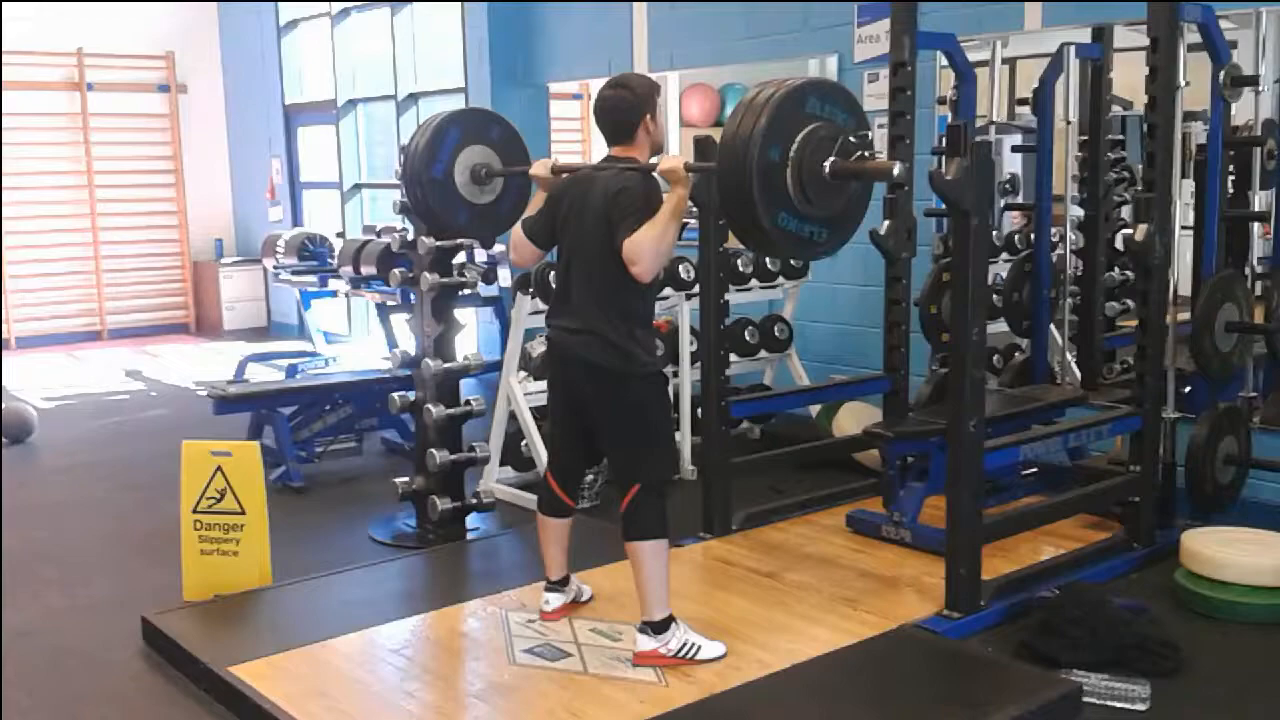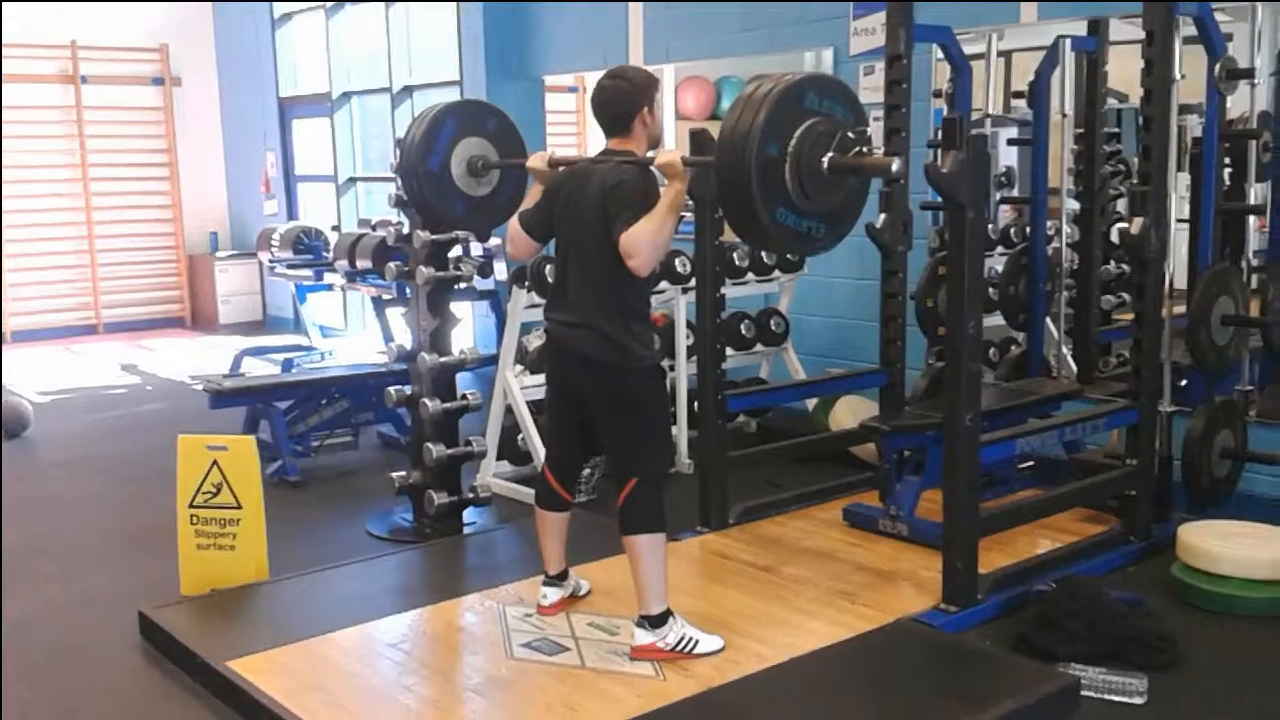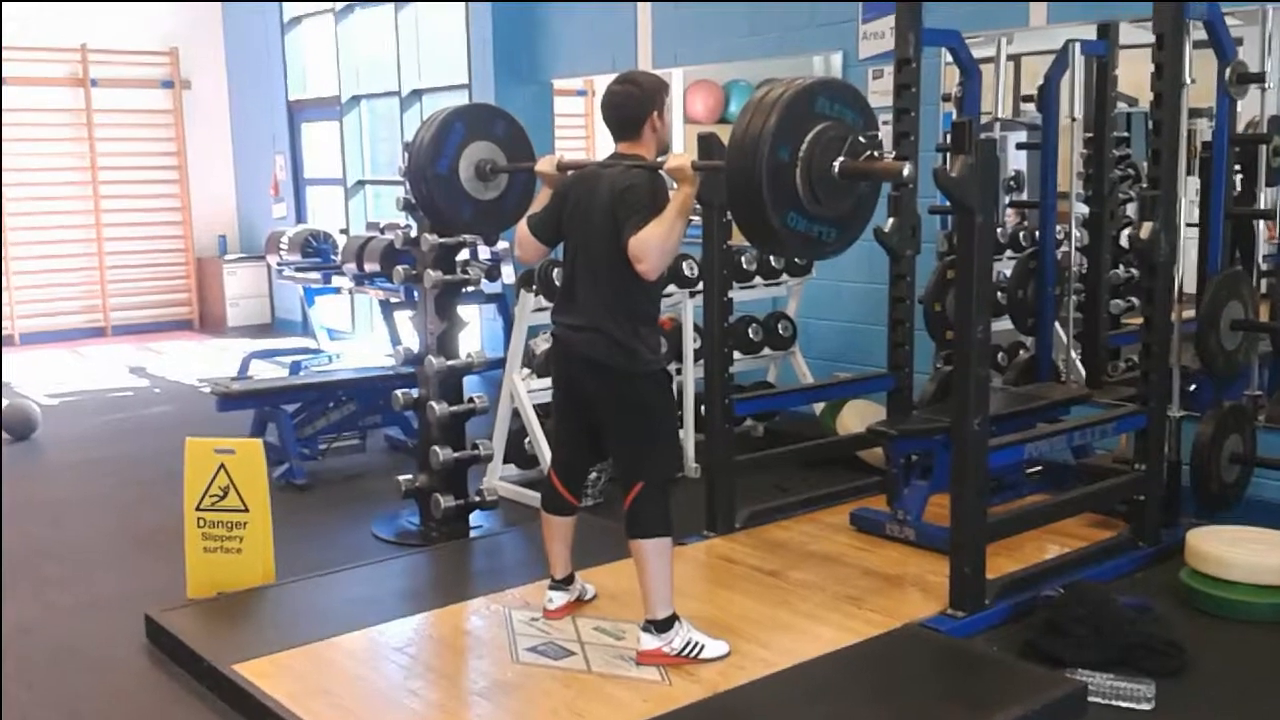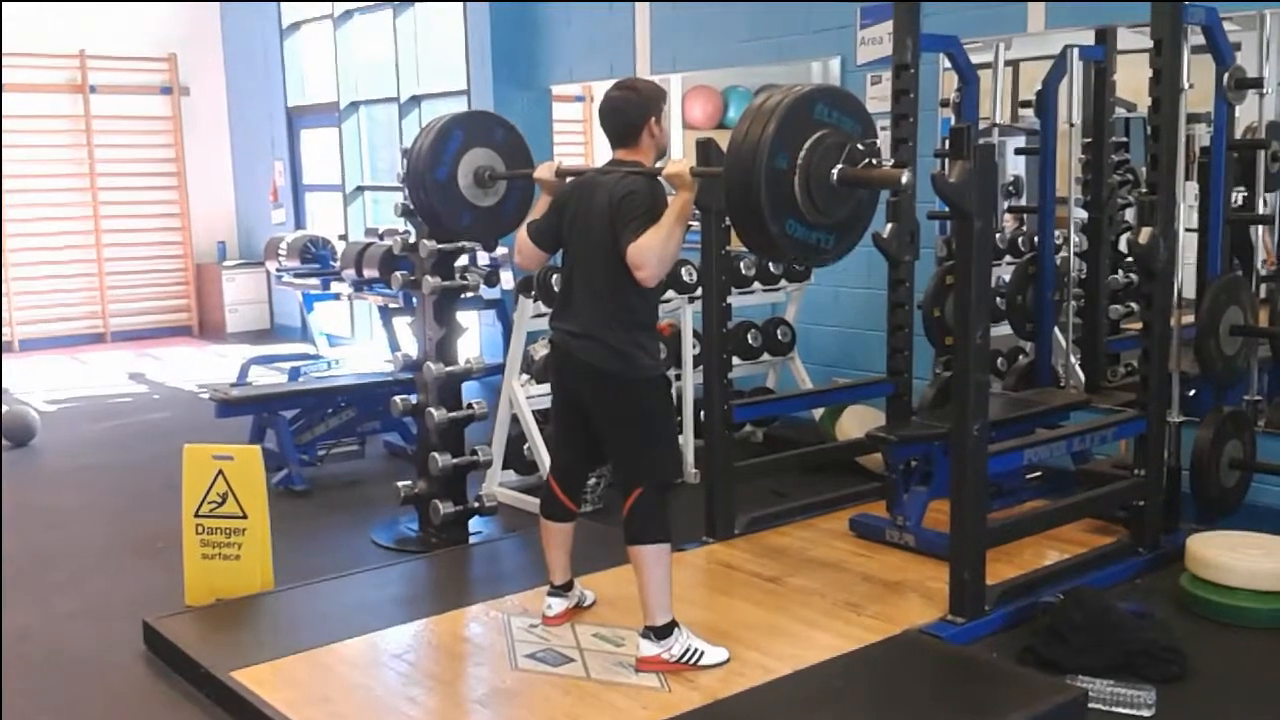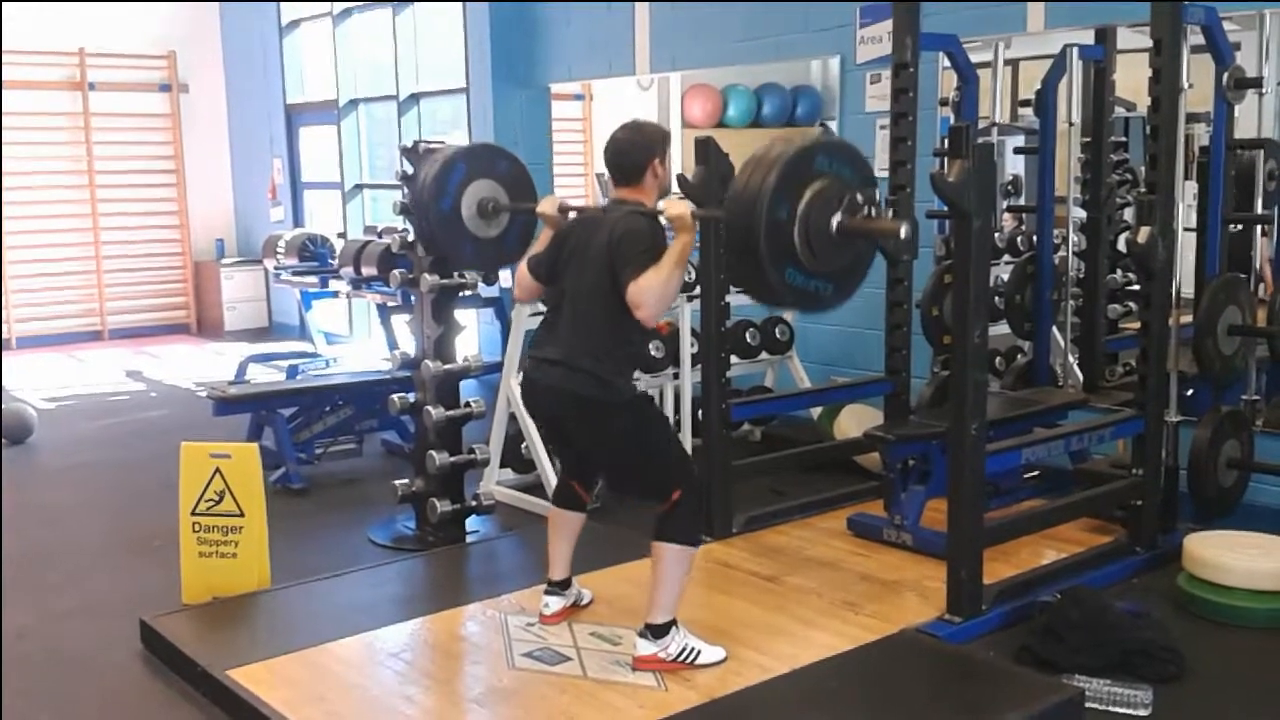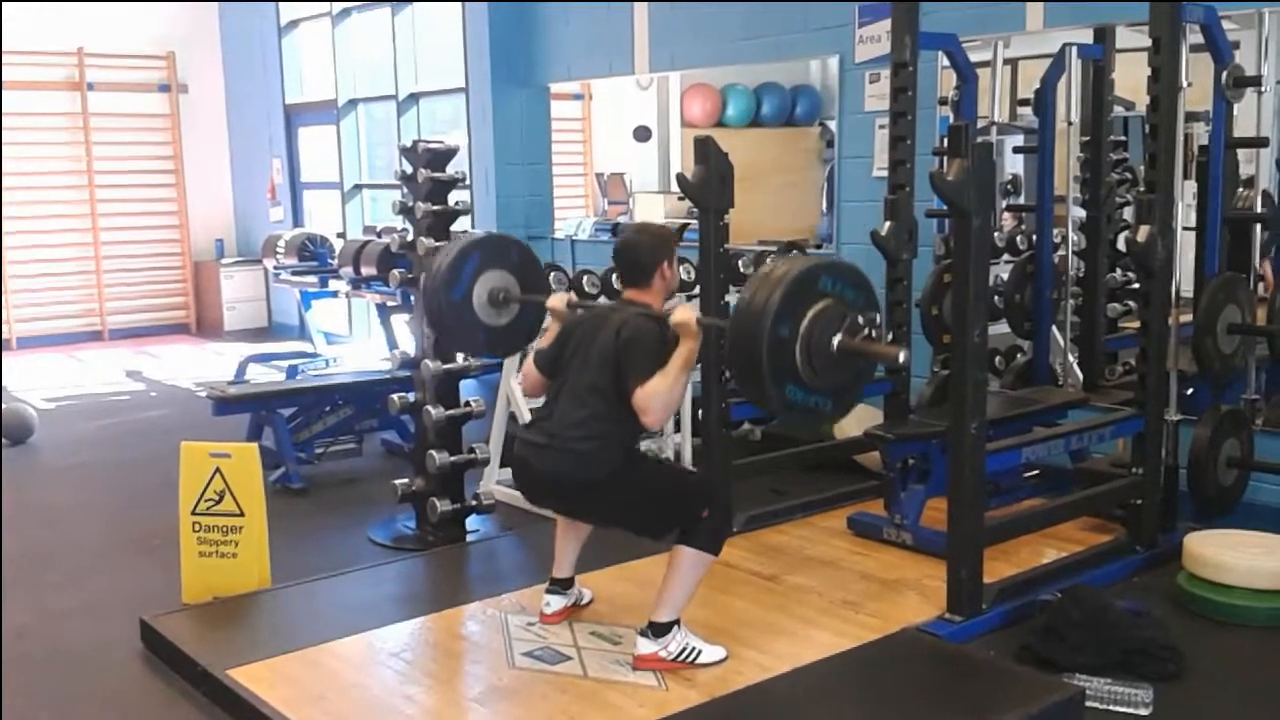
dt=0.5s
person 1, frame 1
left shoulder: (571, 186)
right shoulder: (635, 187)
left elbow: (519, 252)
right elbow: (642, 262)
left wrist: (540, 192)
right wrist: (678, 194)
left hip: (567, 351)
right hip: (619, 361)
left knee: (563, 468)
right knee: (644, 484)
left ankle: (557, 589)
right ankle: (658, 633)
person 1, frame 2
left shoulder: (568, 179)
right shoulder: (633, 181)
left elbow: (516, 245)
right elbow: (639, 257)
left wrist: (535, 184)
right wrist: (675, 189)
left hip: (566, 345)
right hip: (617, 355)
left knee: (561, 461)
right knee: (642, 478)
left ankle: (555, 582)
right ankle: (655, 626)
person 1, frame 3
left shoulder: (578, 183)
right shoulder: (641, 184)
left elbow: (525, 249)
right elbow: (647, 260)
left wrist: (545, 188)
right wrist: (684, 193)
left hip: (572, 349)
right hip: (624, 359)
left knee: (567, 466)
right knee: (648, 482)
left ankle: (561, 586)
right ankle: (662, 631)
person 1, frame 4
left shoulder: (577, 188)
right shoulder: (640, 190)
left elbow: (524, 255)
right elbow: (646, 265)
left wrist: (544, 194)
right wrist: (683, 197)
left hip: (571, 354)
right hip: (622, 365)
left knee: (565, 472)
right knee: (646, 489)
left ankle: (560, 593)
right ankle: (661, 638)
person 1, frame 5
left shoulder: (580, 224)
right shoulder: (638, 227)
left elbow: (523, 289)
right elbow: (646, 306)
left wrist: (547, 229)
right wrist: (683, 240)
left hip: (541, 380)
right hip: (593, 388)
left knee: (579, 473)
right knee: (683, 493)
left ankle: (557, 592)
right ankle: (659, 638)
person 1, frame 6
left shoulder: (586, 319)
right shoulder: (646, 329)
left elbow: (530, 383)
right elbow: (652, 413)
left wrist: (557, 322)
right wrist: (688, 344)
left hip: (528, 463)
right hip: (576, 471)
right knee: (708, 508)
left ankle: (560, 592)
right ankle: (660, 638)
